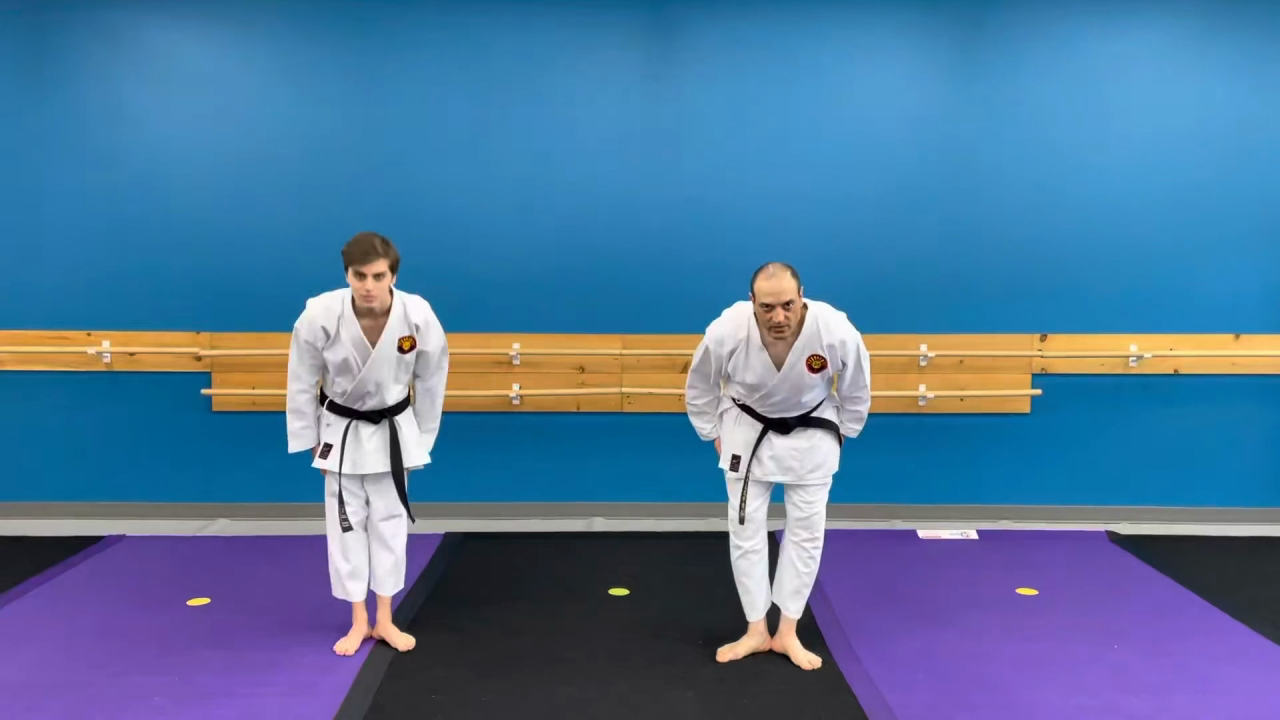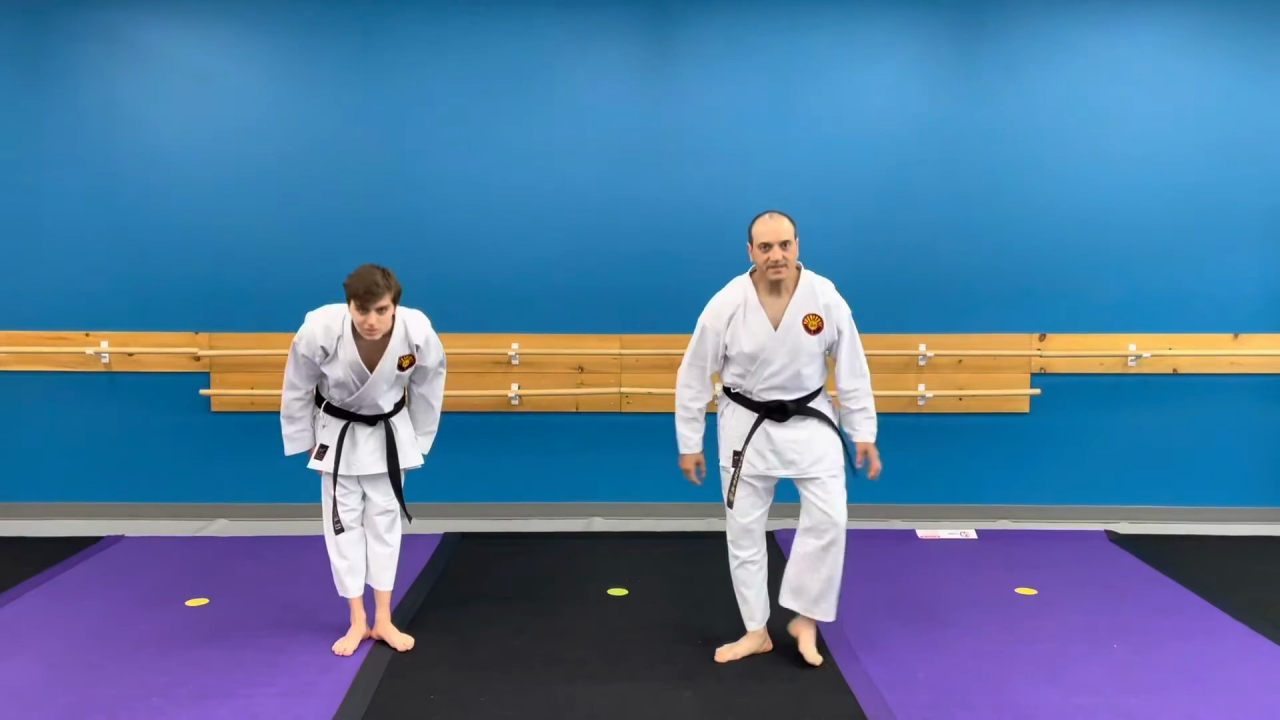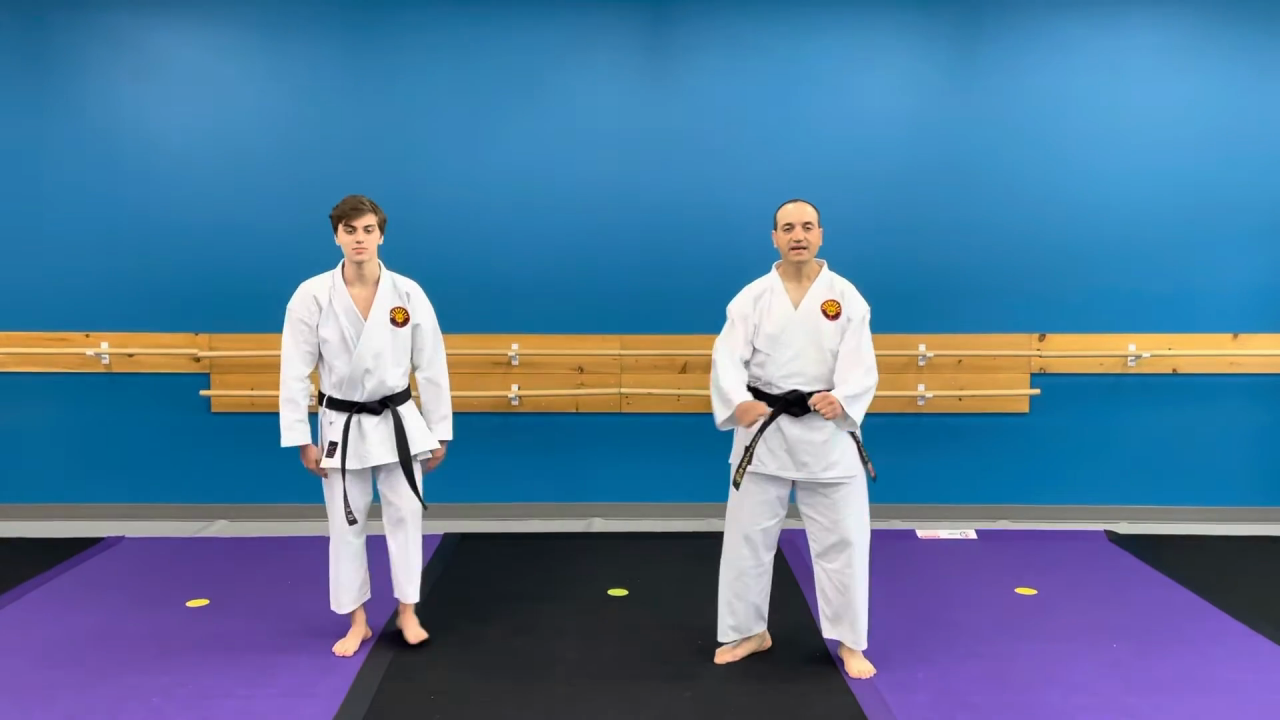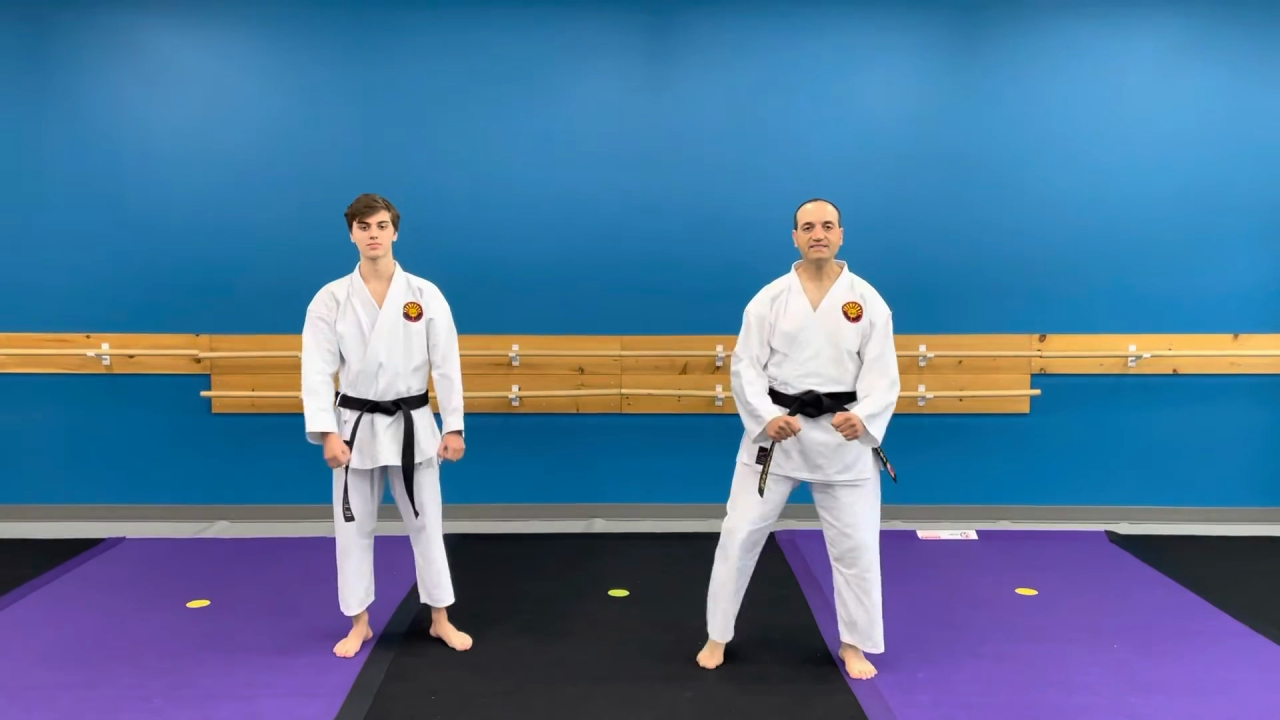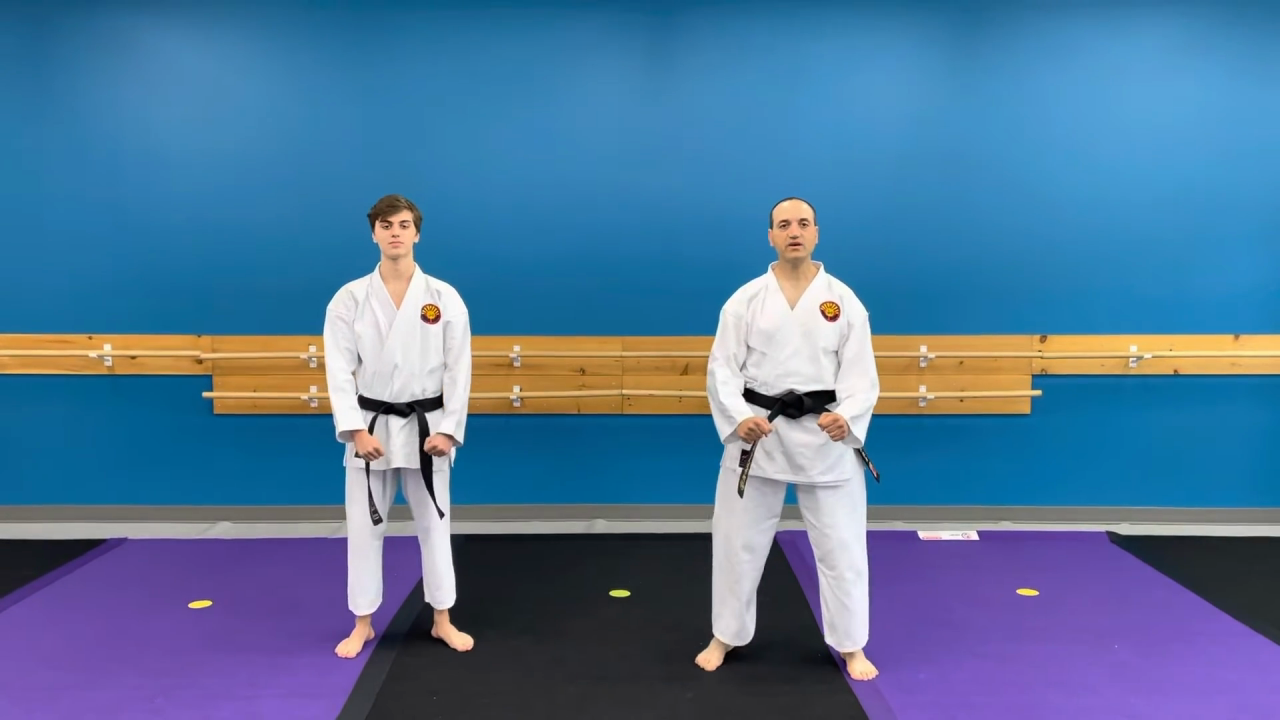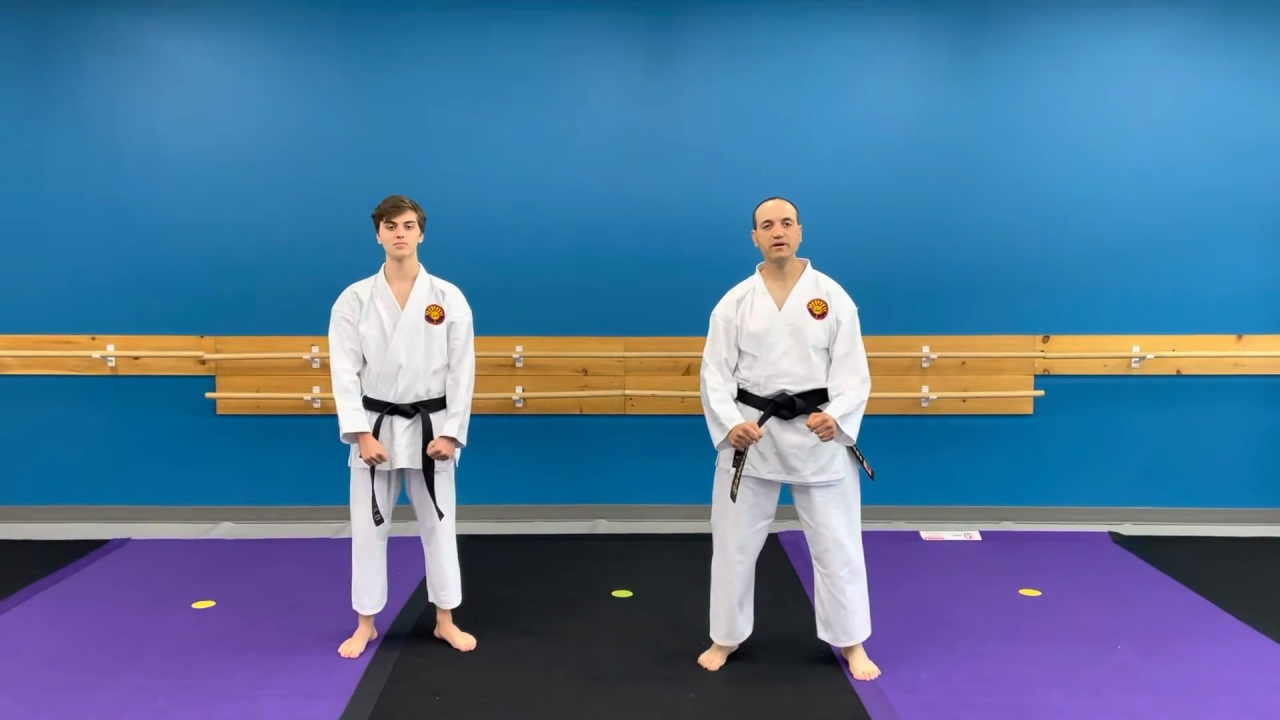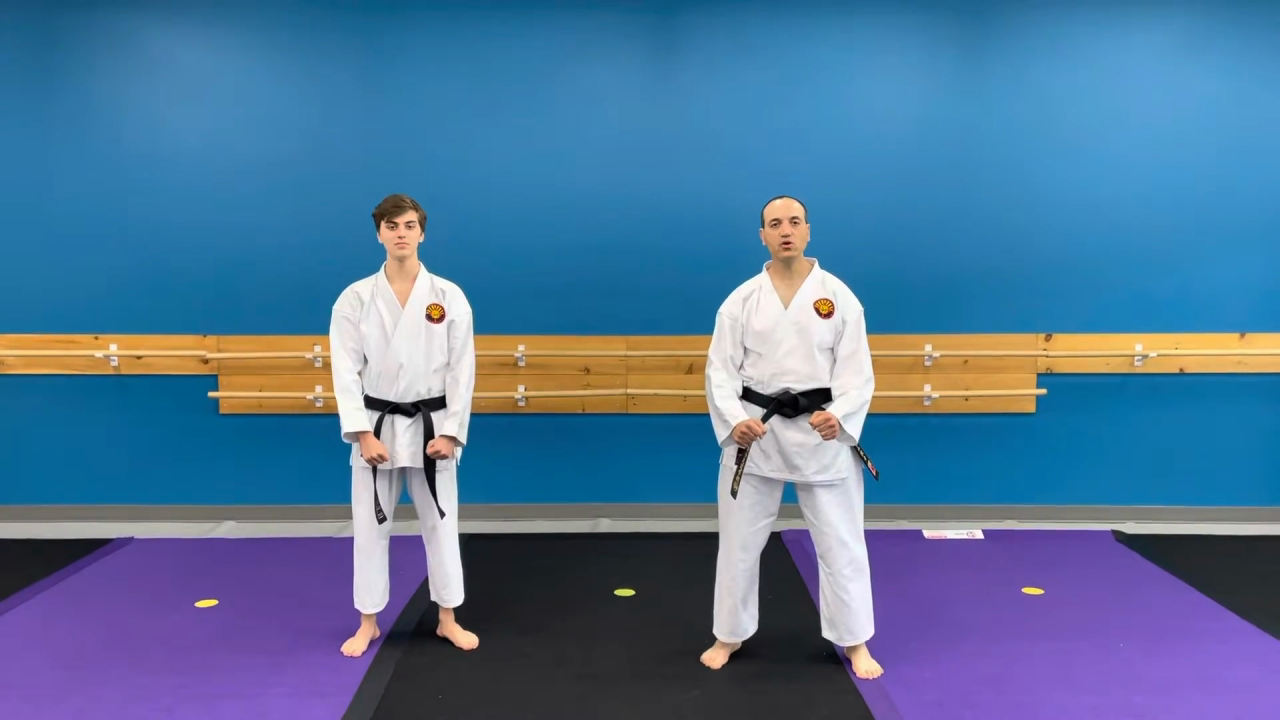
dt=0.4s
person 1, frame 1
left shoulder: (836, 332)
right shoulder: (726, 332)
left elbow: (856, 389)
right elbow: (700, 386)
left wrist: (842, 433)
right wrist: (714, 432)
left hip: (811, 432)
right hip: (749, 429)
left knee: (806, 529)
right knee: (746, 528)
left ankle: (787, 631)
right ankle: (756, 629)
person 1, frame 2
left shoulder: (826, 299)
right shoulder: (725, 306)
left elbow: (852, 372)
right elbow: (694, 376)
left wrist: (863, 433)
right wrist: (690, 443)
left hip: (807, 425)
right hip: (745, 426)
left knee: (826, 521)
right knee: (744, 531)
left ankle: (804, 620)
right ankle: (756, 631)
person 1, frame 3
left shoulder: (845, 296)
right shoulder: (752, 298)
left elbow: (860, 365)
right elbow: (728, 357)
left wrist: (842, 399)
right wrist: (739, 400)
left hip: (827, 432)
right hip: (763, 430)
left knee: (843, 540)
right knee: (747, 538)
left ankle: (850, 642)
right ankle: (751, 631)
person 1, frame 4
left shoulder: (867, 300)
right shoulder: (770, 298)
left elbow: (883, 374)
right elbow: (745, 366)
left wrist: (862, 417)
right wrist: (767, 417)
left hip: (843, 434)
right hip: (776, 430)
left knee: (855, 544)
right knee: (740, 532)
left ankle: (854, 643)
right ankle: (719, 632)
person 1, frame 5
left shoulder: (843, 300)
right shoulder: (746, 300)
left elbow: (860, 373)
right elbow: (722, 367)
left wrist: (847, 416)
right wrist: (738, 418)
left hip: (825, 435)
right hip: (757, 432)
left knee: (842, 545)
right knee: (738, 540)
left ankle: (851, 645)
right ankle: (725, 636)
person 1, frame 6
left shoulder: (831, 295)
right shoulder: (735, 302)
left elbow: (852, 370)
right elbow: (715, 372)
left wrist: (836, 416)
right wrist: (729, 424)
left hip: (818, 434)
right hip: (751, 433)
left knee: (837, 543)
right knee: (734, 541)
left ankle: (851, 642)
right ankle: (726, 637)
person 1, frame 7
left shoulder: (838, 296)
right shoulder: (742, 299)
left elbow: (857, 371)
right elbow: (721, 369)
left wrist: (839, 416)
right wrist: (733, 421)
left hip: (823, 433)
right hip: (755, 431)
left knee: (840, 542)
right knee: (739, 540)
left ankle: (854, 641)
right ankle: (730, 635)
person 2, frame 1
left shoulder: (419, 315)
right shoulder: (319, 315)
left elbow: (431, 379)
right elbow: (302, 383)
left wrist: (422, 438)
right wrist: (310, 439)
left hip: (393, 428)
right hip: (342, 429)
left knee: (389, 520)
right knee: (346, 520)
left ankle: (384, 619)
right ankle: (358, 620)
person 2, frame 2
left shoulder: (418, 332)
right shoulder: (318, 330)
left elbow: (428, 387)
right elbow: (296, 392)
left wrist: (418, 442)
right wrist: (305, 442)
left hip: (388, 430)
right hip: (337, 430)
left knee: (384, 519)
right knee: (343, 520)
left ankle: (383, 619)
right ankle: (358, 621)
person 2, frame 3
left shoulder: (408, 293)
right shoulder: (311, 296)
left elbow: (431, 366)
right elbow: (295, 371)
left wrist: (438, 432)
right wrist: (304, 439)
left hip: (396, 422)
right hip: (342, 425)
left knee: (405, 516)
right knee: (346, 524)
left ankle: (407, 611)
right ankle: (358, 622)
person 2, frame 4
left shoulder: (425, 294)
right shoulder: (331, 298)
left elbow: (446, 363)
right elbow: (318, 368)
left wrist: (454, 426)
right wrist: (327, 432)
left hip: (411, 424)
right hip: (357, 426)
left knee: (425, 522)
right knee: (354, 527)
left ankle: (440, 619)
right ankle: (359, 624)
person 2, frame 5
left shoulder: (444, 297)
right shoulder: (349, 298)
left elbow: (458, 368)
right elbow: (339, 370)
left wrist: (448, 429)
right wrist: (356, 430)
left hip: (426, 426)
right hip: (371, 427)
left knee: (433, 524)
right knee: (364, 526)
left ankle: (442, 620)
right ankle: (363, 624)
person 2, frame 6
left shoulder: (448, 297)
right shoulder: (354, 299)
left elbow: (461, 369)
right elbow: (345, 371)
left wrist: (451, 432)
right wrist: (361, 434)
left hip: (430, 427)
right hip: (376, 427)
left knee: (438, 524)
right knee: (369, 526)
left ankle: (445, 620)
right ankle: (366, 623)
person 2, frame 7
left shoulder: (449, 296)
right shoulder: (355, 298)
left elbow: (461, 369)
right elbow: (346, 370)
left wrist: (450, 432)
right wrist: (363, 433)
left hip: (432, 425)
right hip: (378, 426)
left knee: (440, 522)
right knee: (370, 525)
left ankle: (448, 619)
right ankle: (368, 622)
